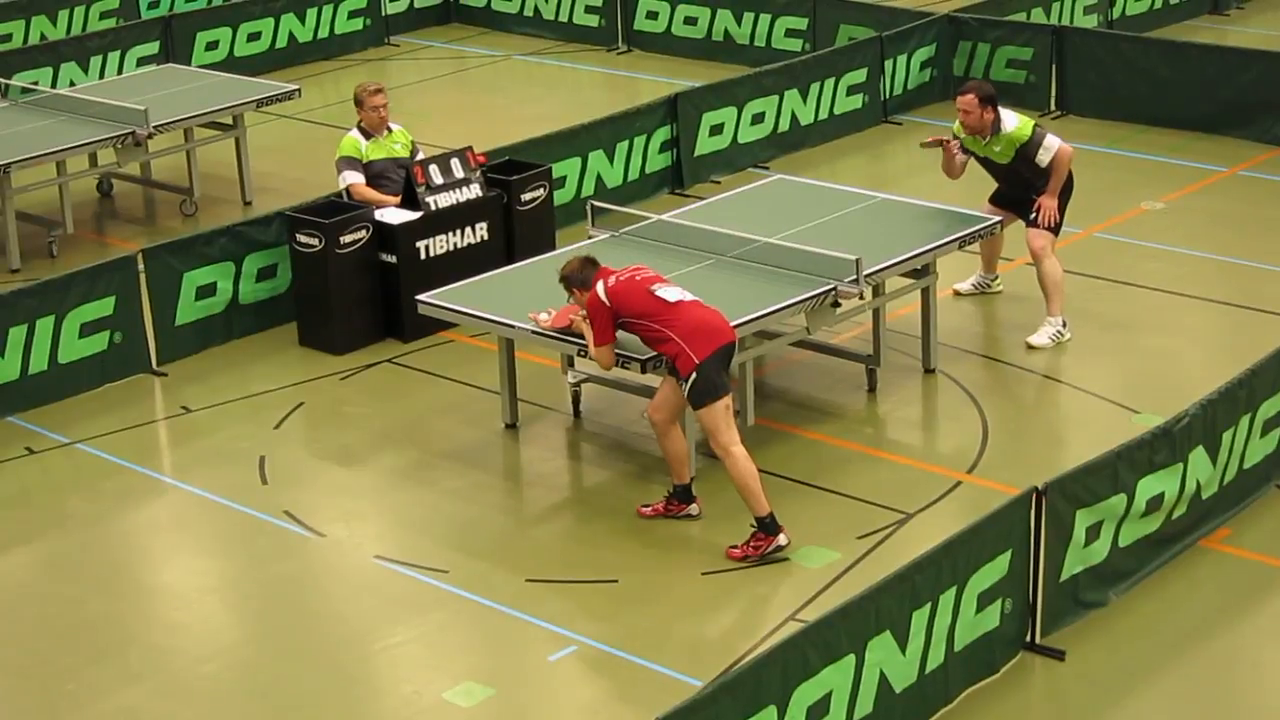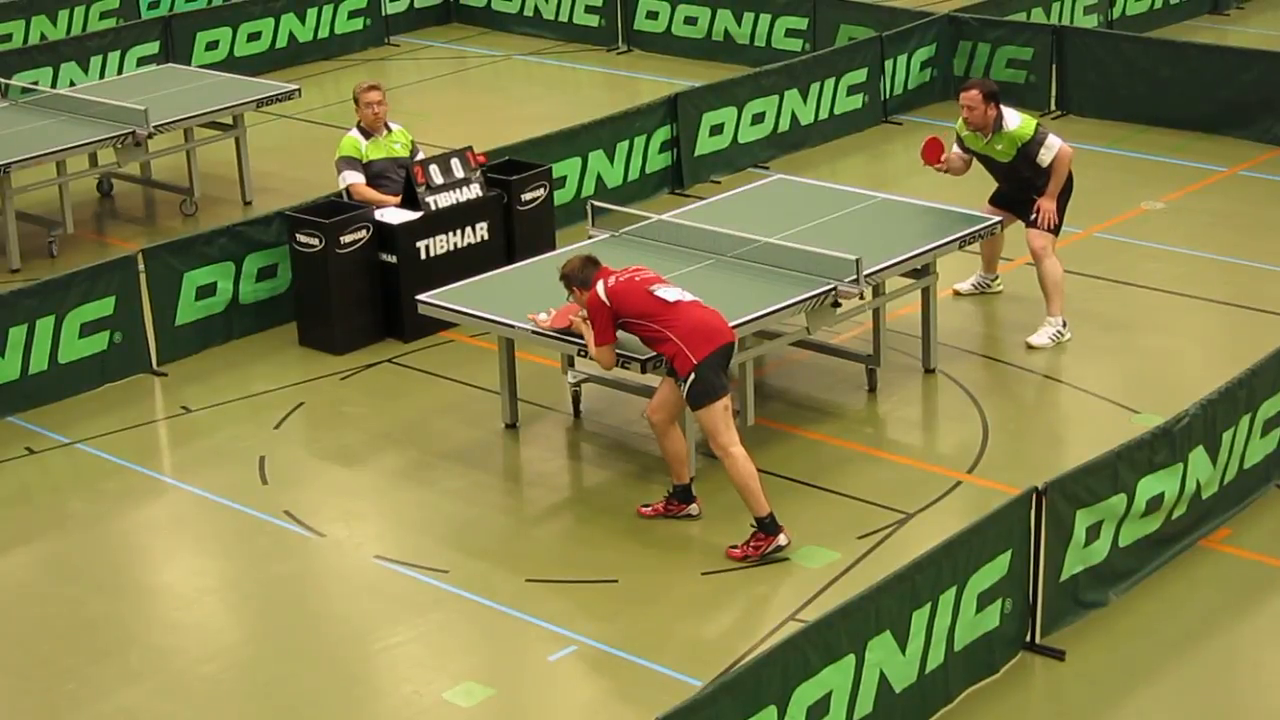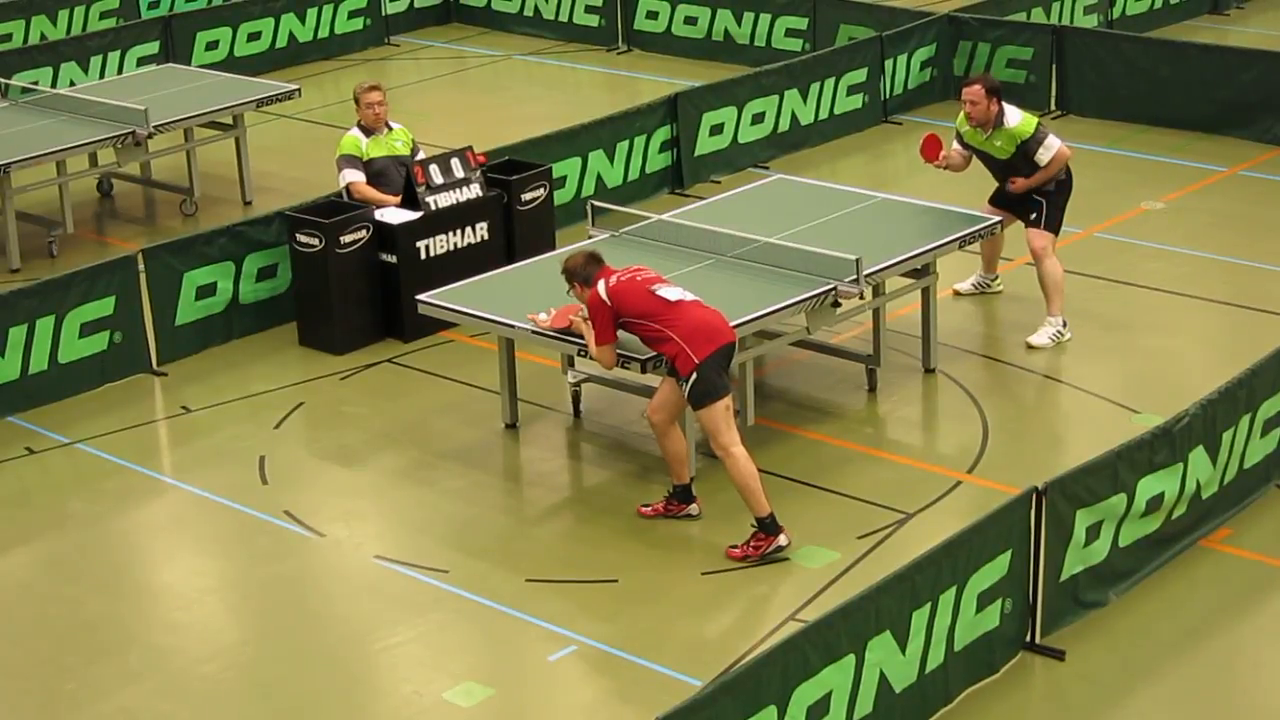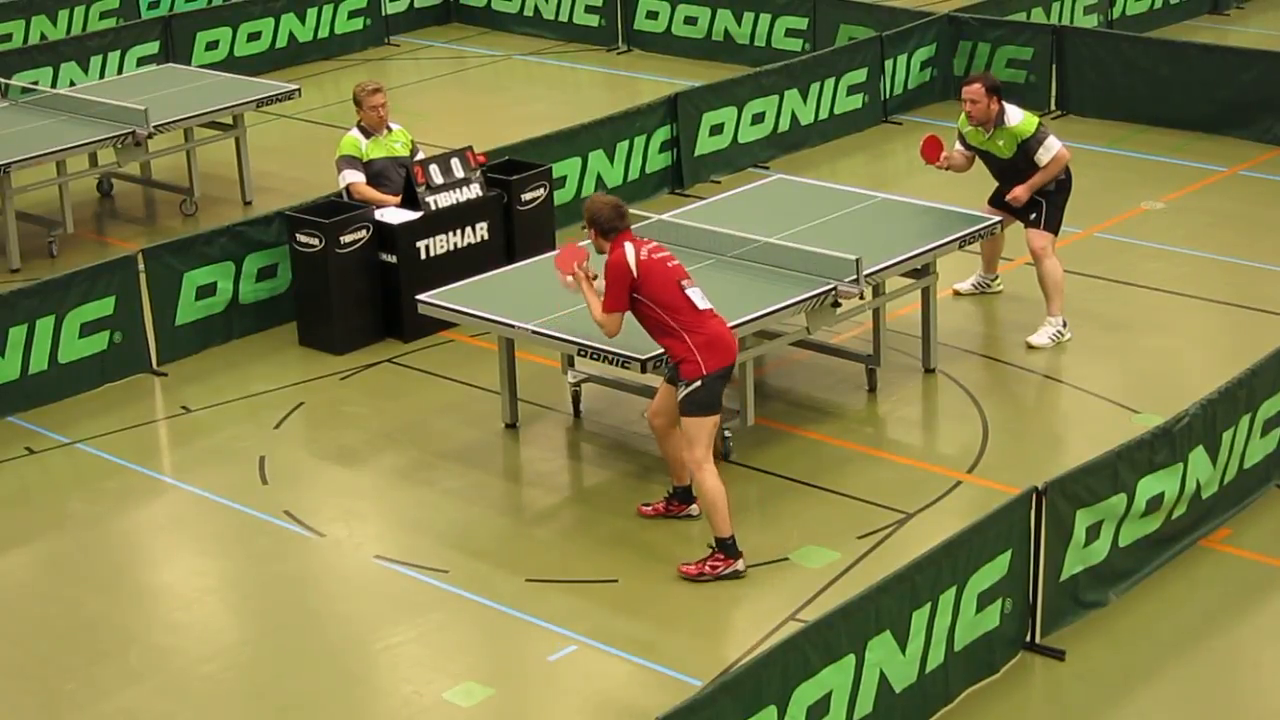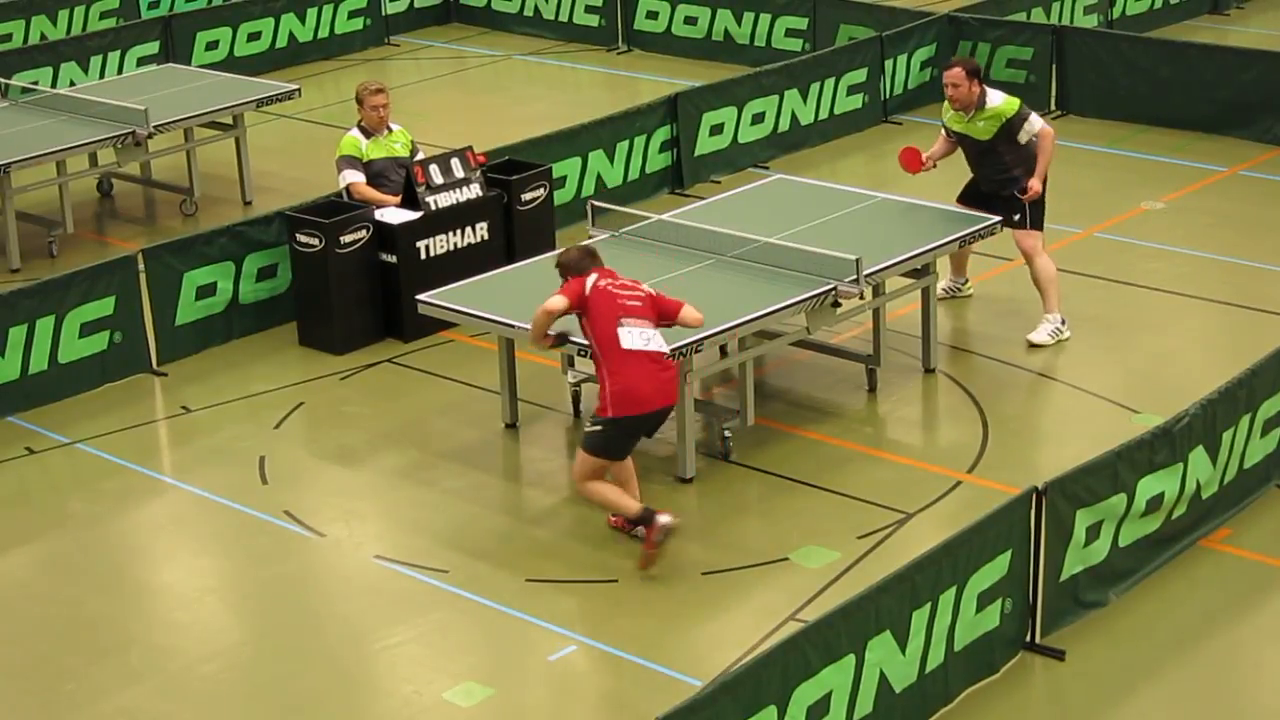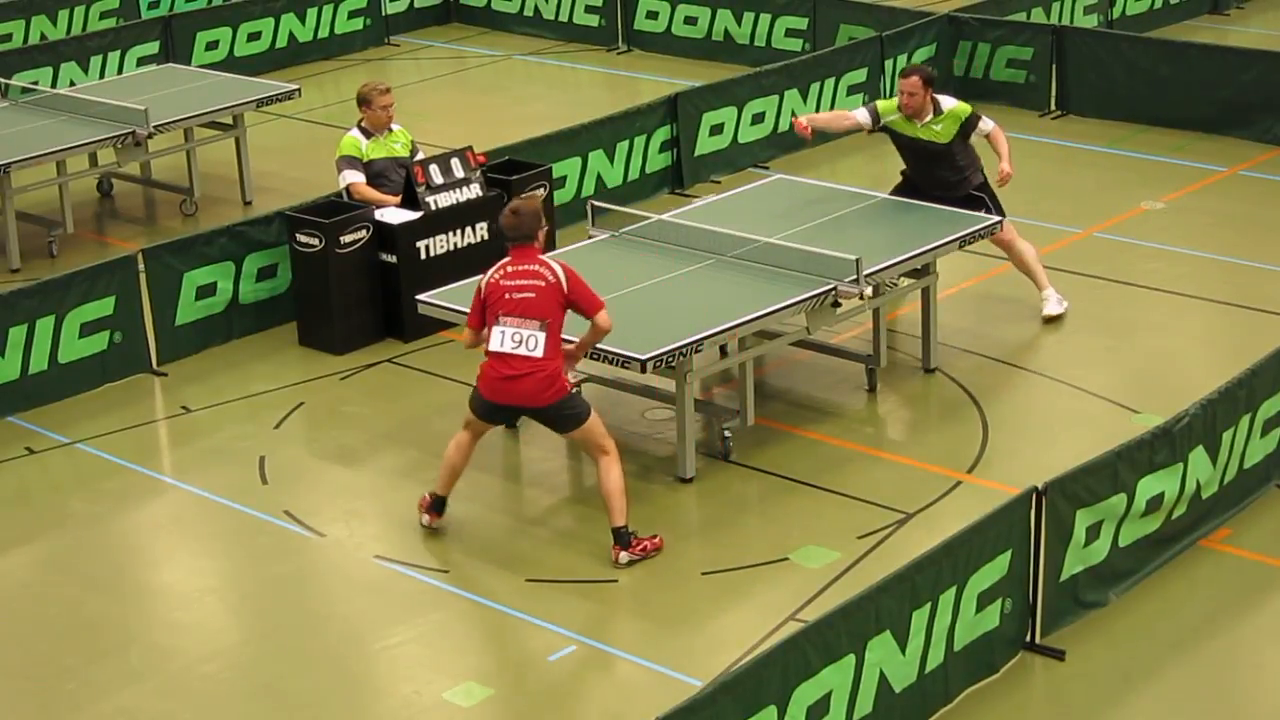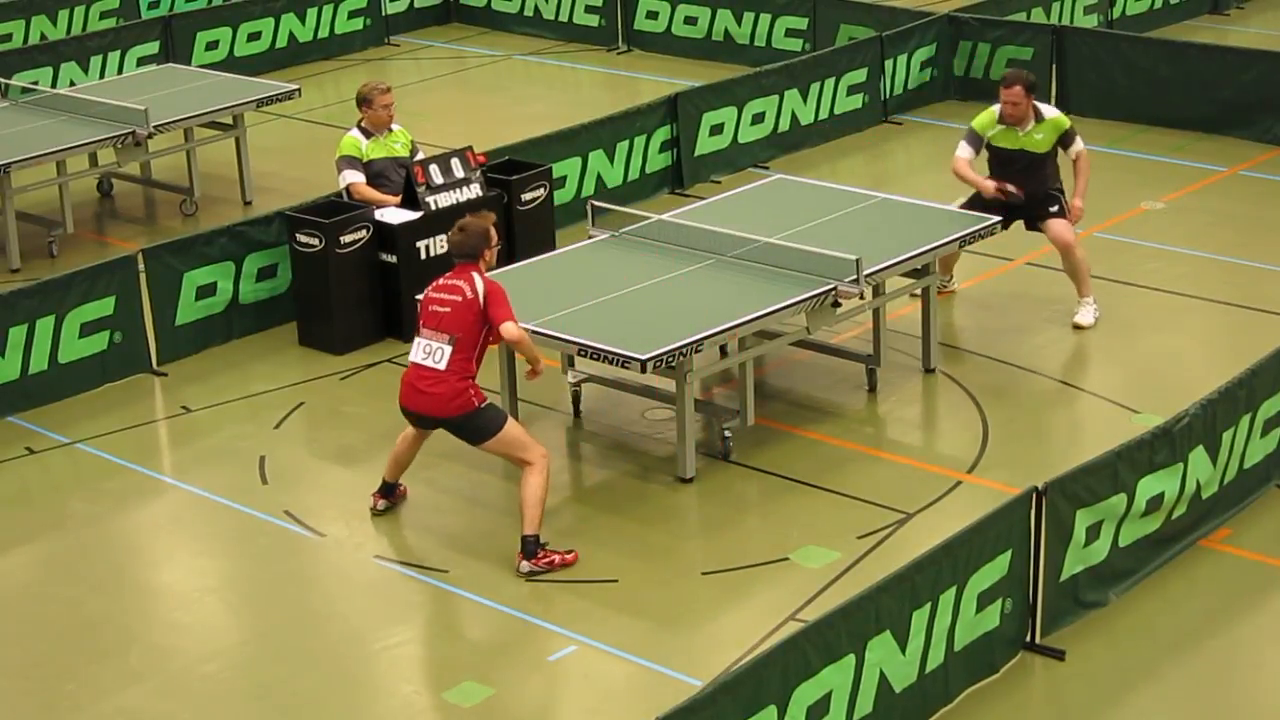
dt=0.7s
person 1, frame 1
left shoulder: (598, 298)
right shoulder: (632, 272)
left elbow: (605, 361)
left wrist: (586, 329)
left hip: (698, 346)
right hip: (716, 329)
left knee: (726, 445)
right knee: (660, 415)
left ankle: (770, 531)
right ankle: (683, 498)
person 1, frame 2
left shoulder: (597, 297)
right shoulder: (632, 272)
left elbow: (606, 361)
left wrist: (585, 330)
right wrist: (590, 323)
left hip: (697, 347)
right hip: (715, 330)
left knee: (725, 445)
right knee: (659, 416)
left ankle: (770, 531)
right ankle: (683, 499)
person 1, frame 3
left shoulder: (598, 296)
right shoulder: (632, 273)
left elbow: (607, 361)
left wrist: (585, 330)
right wrist: (582, 323)
left hip: (699, 347)
right hip: (715, 330)
left knee: (726, 445)
right knee: (659, 416)
left ankle: (770, 531)
right ankle: (682, 498)
person 1, frame 4
left shoulder: (619, 261)
right shoulder: (642, 246)
left elbow: (610, 327)
left wrist: (586, 287)
right wrist: (592, 277)
left hip: (704, 355)
right hip: (709, 343)
left knee: (696, 458)
right knee: (659, 418)
left ankle: (728, 553)
right ankle: (682, 499)
person 1, frame 5
left shoulder: (585, 285)
right shoulder: (642, 291)
left elbow: (552, 308)
right elbow: (695, 319)
left wrist: (536, 334)
left hip: (627, 398)
right hip: (666, 391)
left knee: (584, 480)
right knee: (612, 444)
left ankle: (651, 519)
right ankle: (637, 519)
person 1, frame 6
left shoulder: (490, 279)
right shoulder: (560, 273)
left elbow: (470, 338)
right elbow: (604, 323)
right wrist: (580, 349)
left hip: (496, 385)
right hip: (547, 388)
left knee: (468, 432)
right knee: (606, 452)
left ankle: (434, 507)
right ankle: (624, 542)
person 1, frame 7
left shoulder: (435, 287)
right shoulder: (488, 288)
right elbow: (512, 334)
right wrist: (536, 360)
left hip: (411, 393)
right hip: (454, 399)
left knee: (419, 428)
right knee: (536, 458)
left ankle: (385, 493)
right ankle: (531, 552)
person 2, frame 1
left shoulder: (1017, 131)
right shoulder: (963, 130)
left elbow: (1065, 152)
right elbow: (954, 173)
left wrist: (1051, 195)
right wrist: (948, 155)
left hip: (1047, 187)
right hip: (1015, 185)
left knee: (1039, 246)
left ankle: (1057, 323)
right ankle: (988, 278)
person 2, frame 2
left shoulder: (1019, 129)
right shoulder: (965, 128)
left elbow: (1065, 154)
right elbow: (962, 163)
left wrist: (1050, 198)
right wrist: (948, 164)
left hip: (1048, 186)
right hip: (1014, 185)
left knee: (1039, 247)
left ankle: (1056, 323)
right ankle: (988, 278)
person 2, frame 3
left shoulder: (1019, 127)
right shoulder: (966, 123)
left elbow: (1063, 154)
right elbow: (962, 159)
left wrist: (1029, 183)
right wrist: (947, 160)
left hip: (1048, 184)
right hip: (1013, 183)
left knee: (1040, 247)
left ankle: (1056, 323)
right ankle: (988, 278)
person 2, frame 4
left shoulder: (1020, 126)
right shoulder: (967, 124)
left elbow: (1061, 156)
right elbow: (965, 159)
left wrist: (1028, 188)
right wrist: (949, 160)
left hip: (1048, 184)
right hip: (1014, 183)
left knee: (1039, 247)
left ankle: (1057, 323)
right ankle: (988, 278)
person 2, frame 5
left shoulder: (1002, 107)
right shoulder: (950, 110)
left elbow: (1046, 133)
right elbow: (948, 140)
left wrist: (1038, 178)
right wrist: (932, 155)
left hip: (1021, 183)
right hip: (985, 181)
left knee: (1030, 247)
left ankle: (1054, 320)
right ankle: (958, 282)
person 2, frame 6
left shoulder: (955, 111)
right shoulder: (889, 111)
left elbow: (992, 129)
right elbow: (849, 118)
left wrist: (1005, 162)
right wrist: (810, 120)
left hip: (967, 186)
right hip: (921, 184)
left knee: (1007, 238)
left ankle: (1049, 294)
person 2, frame 7
left shoulder: (1054, 120)
right shoulder: (986, 121)
left elbow: (1080, 155)
right elbow: (959, 164)
left wrist: (1078, 196)
right wrist: (980, 184)
left hip: (1043, 192)
right hip: (996, 193)
left knee: (1066, 240)
left ankle: (1087, 303)
right ankle: (943, 280)
